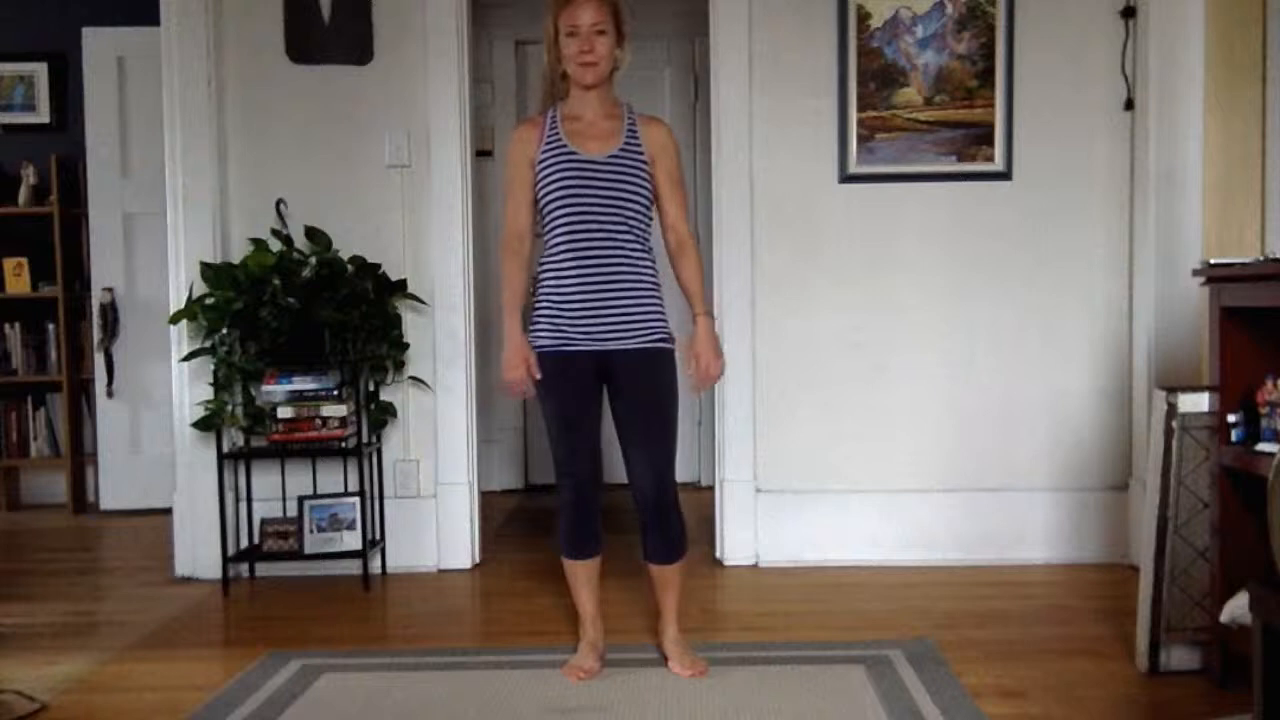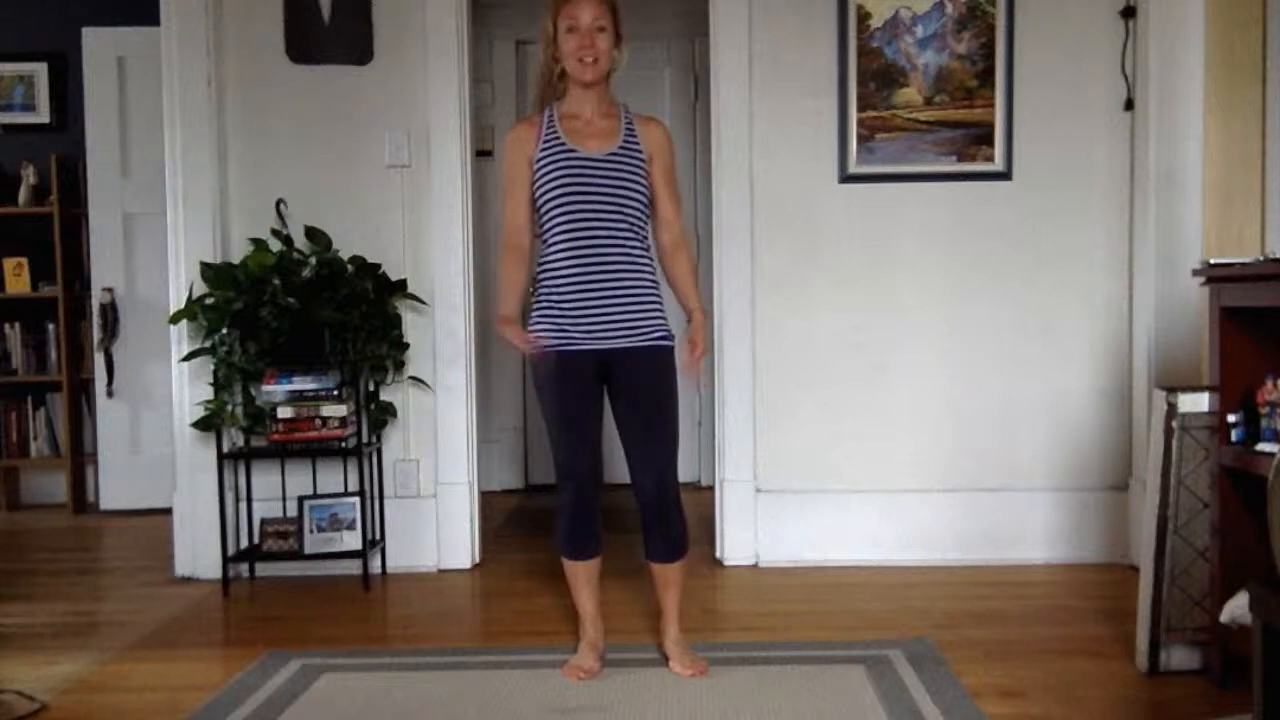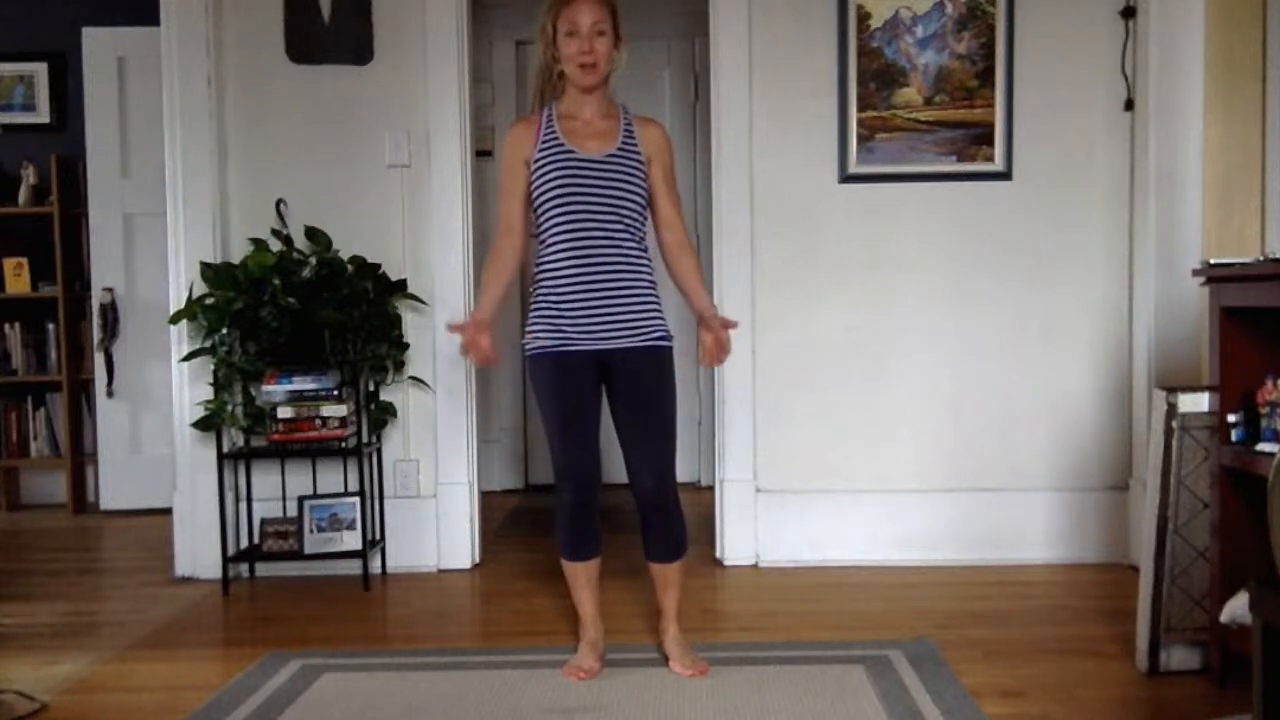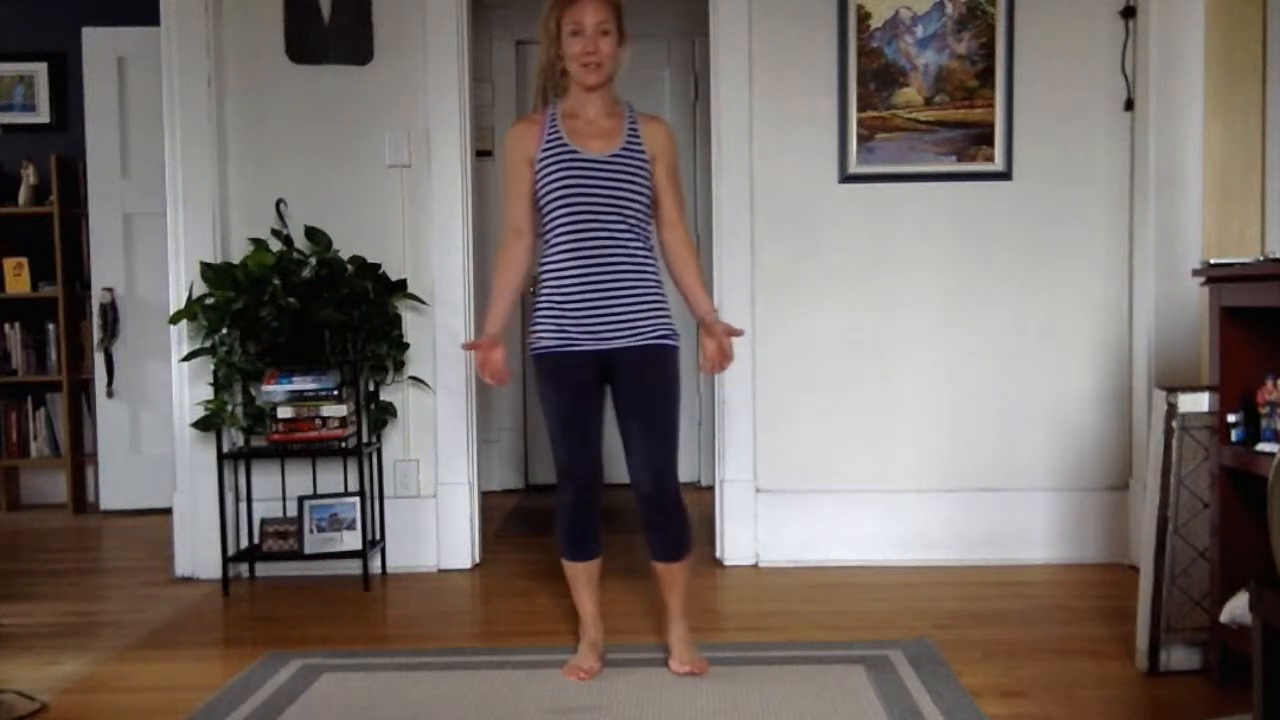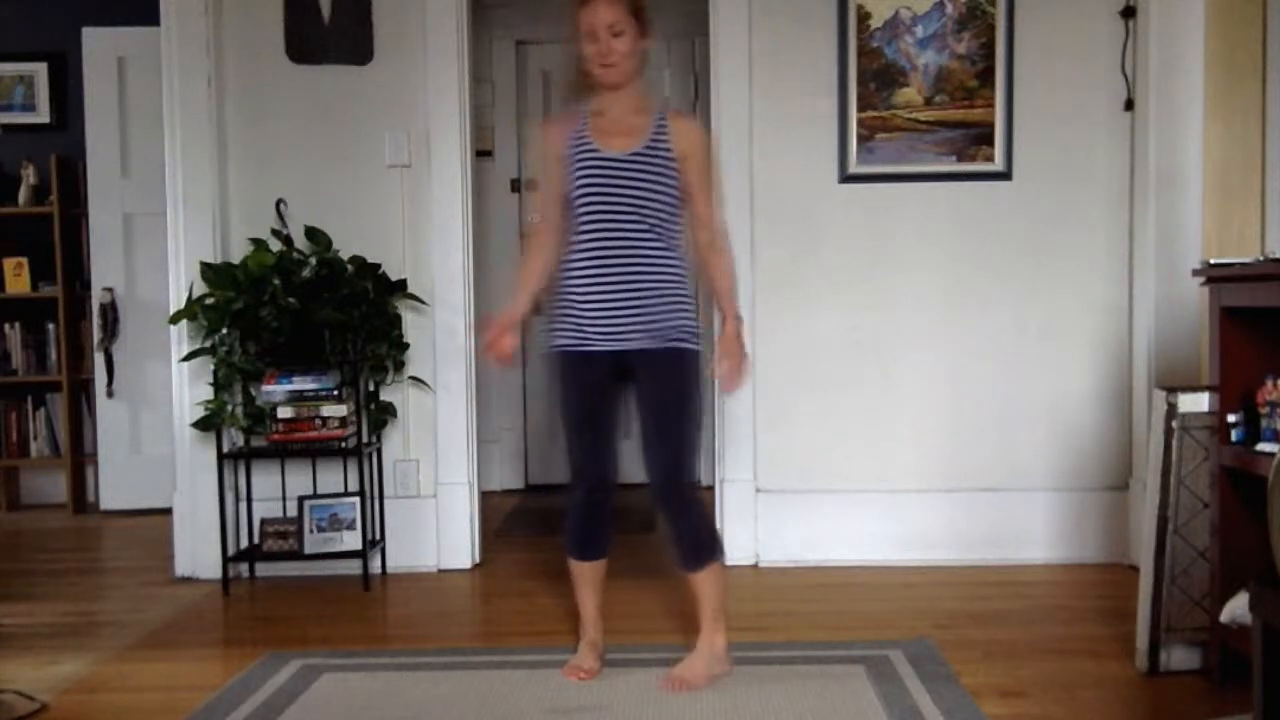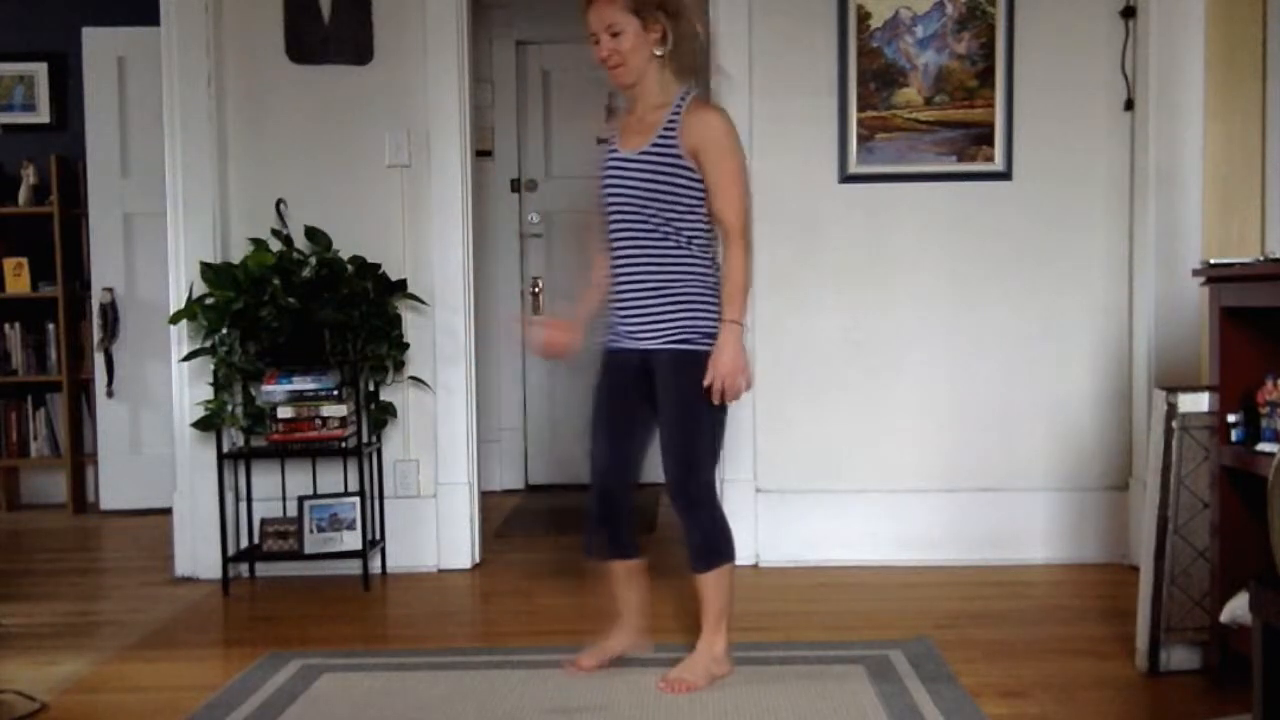
dt=0.3s
person 1, frame 1
left shoulder: (652, 135)
right shoulder: (531, 137)
left elbow: (679, 235)
right elbow: (516, 241)
left wrist: (702, 321)
right wrist: (512, 331)
left hip: (641, 336)
right hip: (561, 337)
left knee: (655, 484)
right knee: (577, 483)
left ankle: (672, 631)
right ankle: (590, 633)
person 1, frame 2
left shoulder: (649, 134)
right shoulder: (528, 137)
left elbow: (671, 235)
right elbow: (515, 239)
left wrist: (695, 312)
right wrist: (510, 312)
left hip: (641, 333)
right hip: (562, 336)
left knee: (657, 482)
right knee: (576, 482)
left ankle: (672, 631)
right ankle: (590, 633)
person 1, frame 3
left shoulder: (648, 136)
right shoulder: (526, 138)
left elbow: (673, 236)
right elbow: (509, 238)
left wrist: (706, 314)
right wrist: (482, 318)
left hip: (639, 335)
right hip: (559, 338)
left knee: (655, 483)
right knee: (576, 483)
left ankle: (671, 629)
right ankle: (590, 633)
person 1, frame 4
left shoulder: (652, 134)
right shoulder: (529, 135)
left elbow: (674, 235)
right elbow: (516, 240)
left wrist: (708, 319)
right wrist: (492, 330)
left hip: (643, 333)
right hip: (563, 336)
left knee: (656, 482)
right knee: (577, 483)
left ankle: (677, 625)
right ankle: (591, 633)
person 1, frame 5
left shoulder: (680, 131)
right shoulder: (562, 135)
left elbow: (708, 237)
right elbow: (549, 237)
left wrist: (729, 323)
right wrist: (514, 317)
left hip: (664, 335)
right hip: (585, 338)
left knee: (672, 483)
right knee: (588, 483)
left ankle: (713, 640)
right ankle: (590, 633)
person 1, frame 6
left shoulder: (703, 121)
right shoulder: (619, 128)
left elbow: (734, 234)
left wrist: (731, 331)
right wrist: (577, 317)
left hip: (688, 337)
right hip: (627, 339)
left knee: (689, 486)
right knee: (607, 480)
left ankle: (714, 645)
right ankle: (628, 624)
